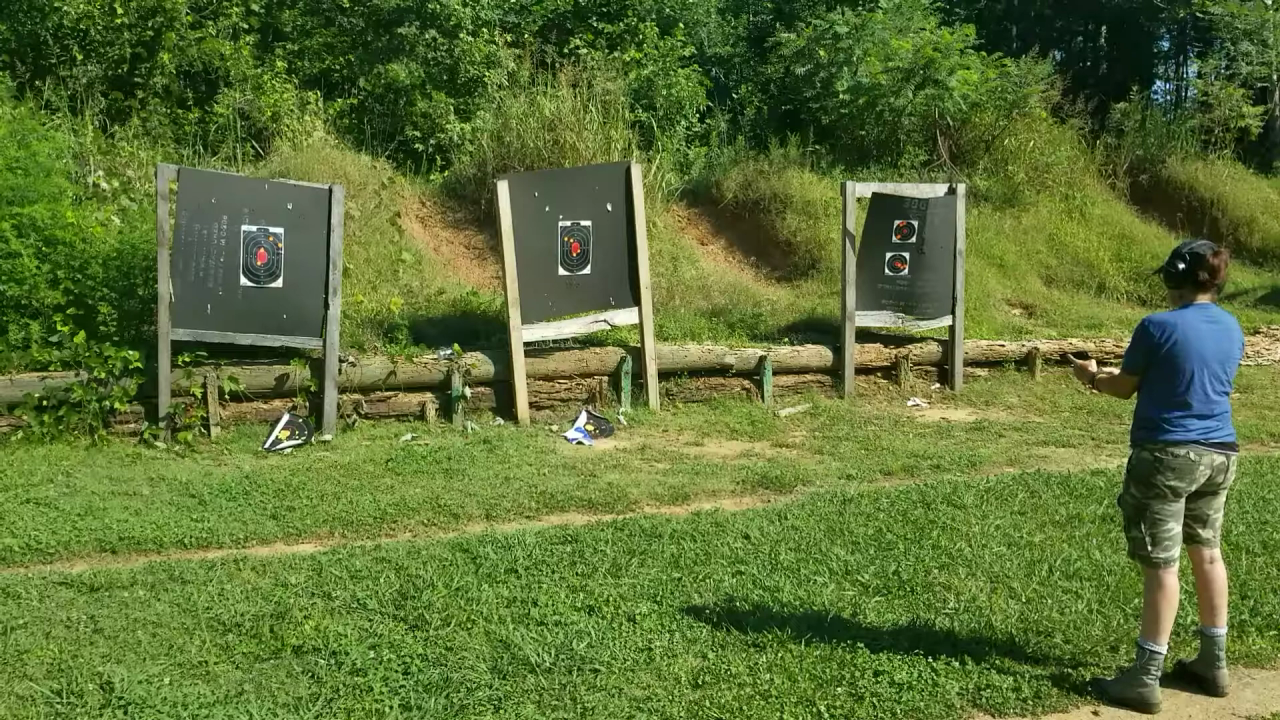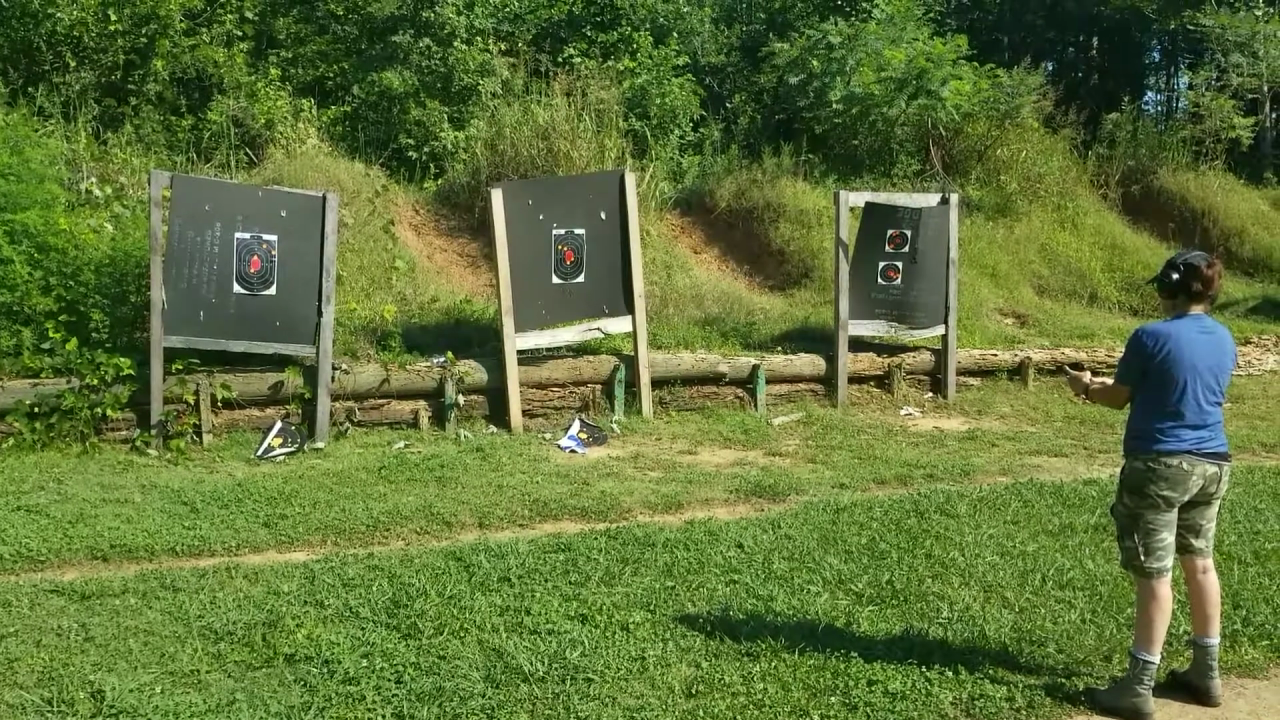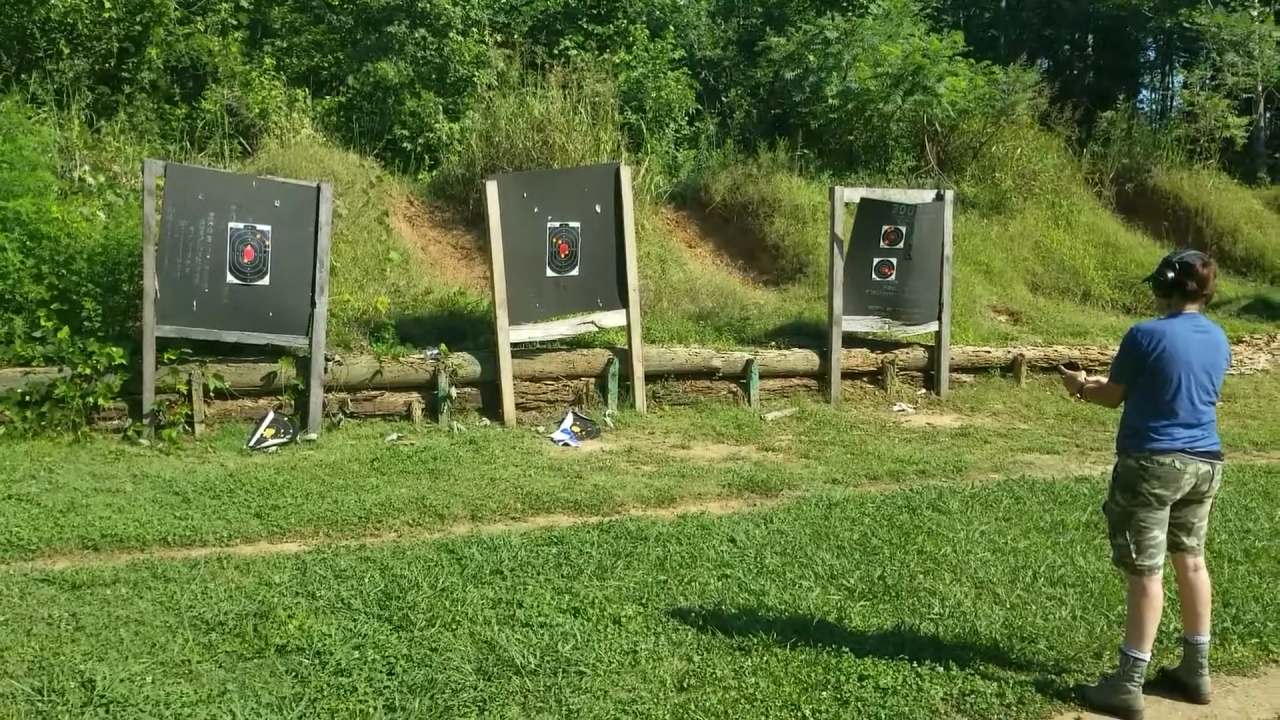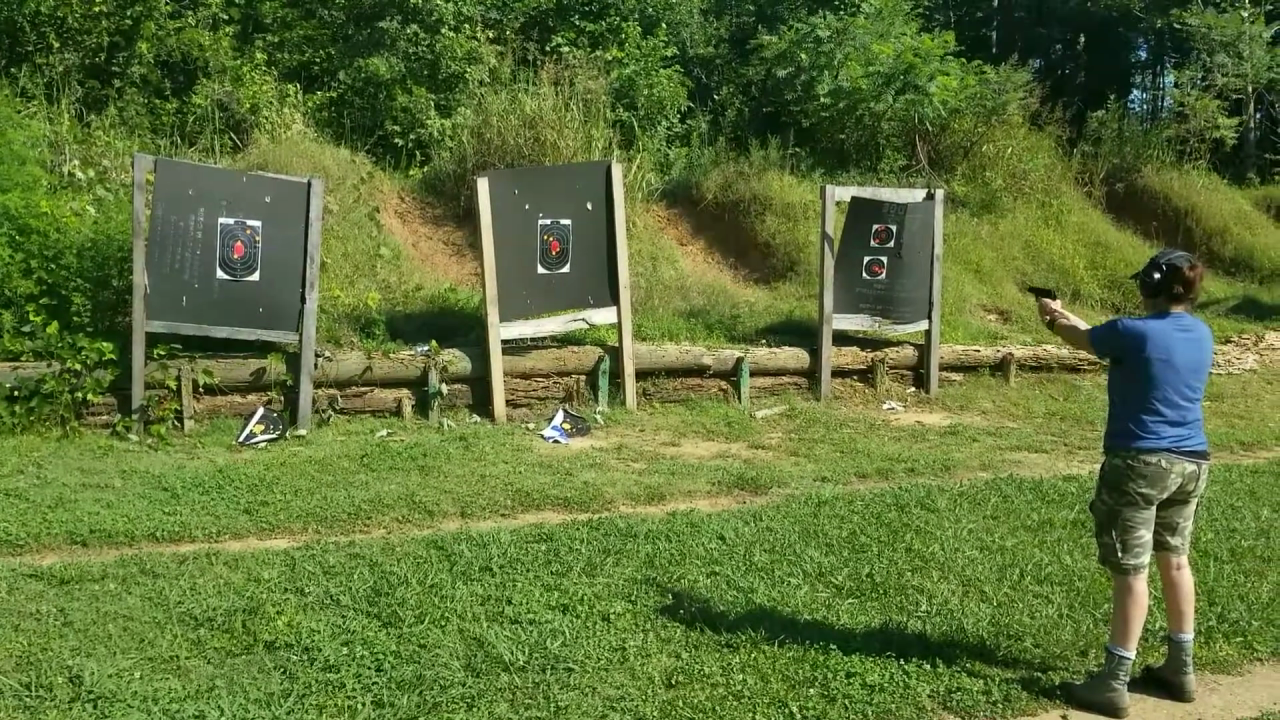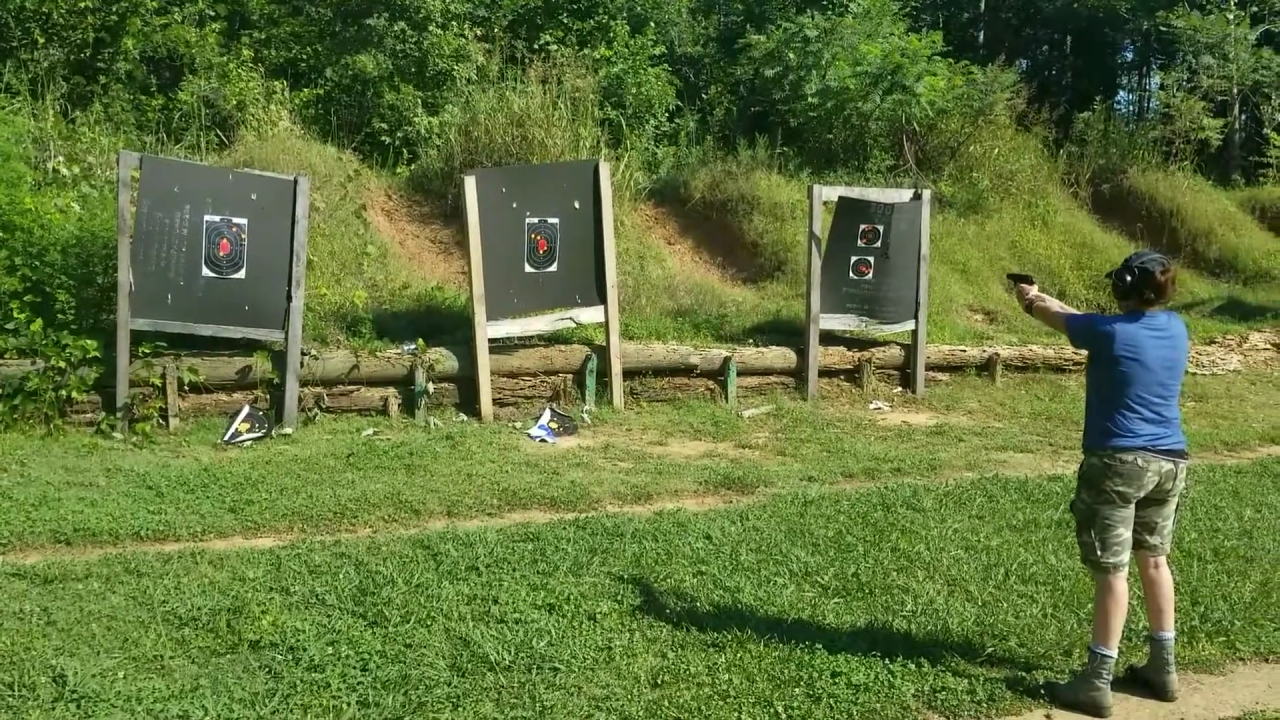
dt=1s
person 1, frame 1
left shoulder: (1158, 327)
right shoulder: (1232, 330)
left elbow: (1125, 388)
left wrist: (1092, 377)
right wrist: (1115, 373)
left hip: (1167, 456)
right hip: (1219, 454)
left knee: (1161, 565)
right knee: (1207, 553)
left ankle: (1145, 679)
right ankle: (1213, 663)
person 1, frame 2
left shoulder: (1151, 337)
right shoulder: (1224, 340)
left elbow: (1118, 399)
left wrist: (1086, 387)
right wrist: (1109, 384)
left hip: (1159, 466)
right hip: (1211, 464)
left knee: (1154, 575)
right knee: (1199, 563)
right ankle: (1206, 673)
person 1, frame 3
left shoulder: (1147, 335)
right shoulder: (1219, 339)
left elbow: (1113, 397)
left wrist: (1081, 386)
right wrist: (1104, 382)
left hip: (1152, 464)
right hip: (1205, 462)
left knee: (1145, 572)
right knee: (1191, 561)
right ankle: (1195, 670)
person 1, frame 4
left shoulder: (1133, 332)
right shoulder: (1202, 335)
left elbow: (1083, 339)
left wrist: (1054, 318)
right wrist: (1067, 315)
left hip: (1140, 464)
right hip: (1191, 462)
left knee: (1131, 572)
right knee: (1175, 561)
right ankle: (1180, 669)
person 1, frame 5
left shoulder: (1110, 332)
right shoulder: (1176, 328)
left elbow: (1058, 318)
left wrist: (1031, 299)
right wrist: (1046, 298)
left hip: (1118, 463)
right hip: (1170, 461)
left knee: (1112, 570)
right knee: (1155, 560)
right ankle: (1162, 667)
